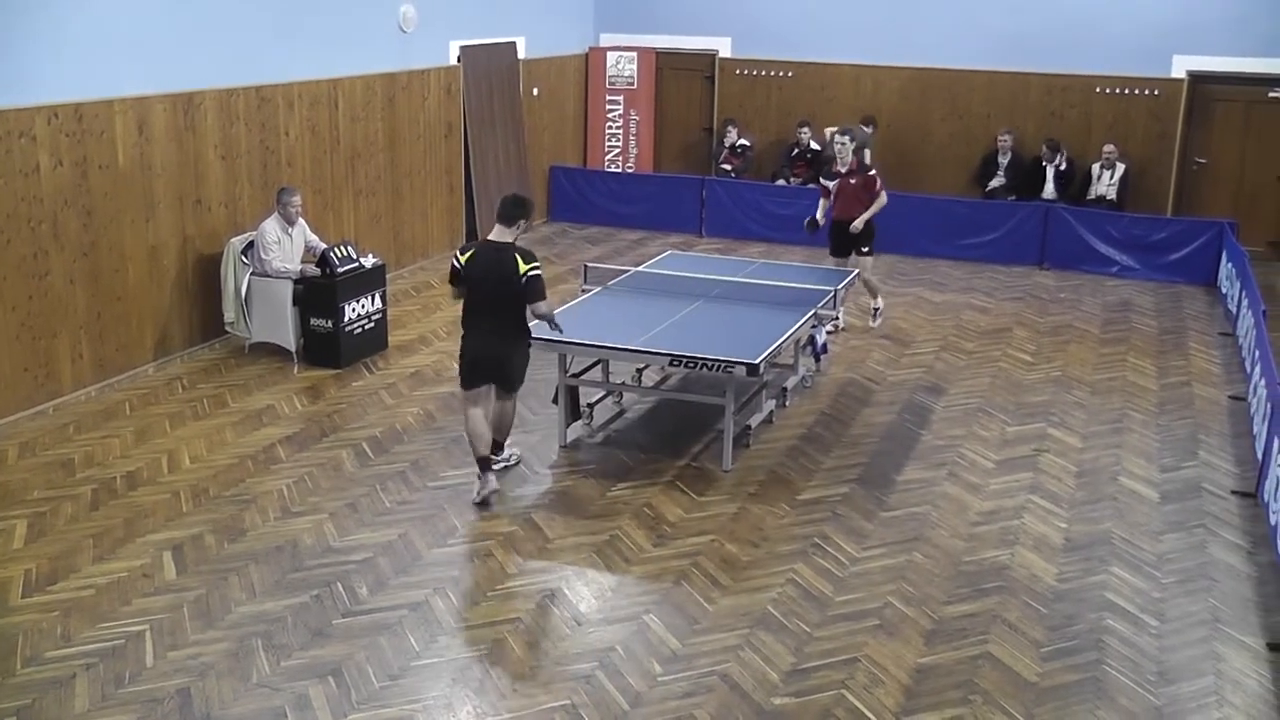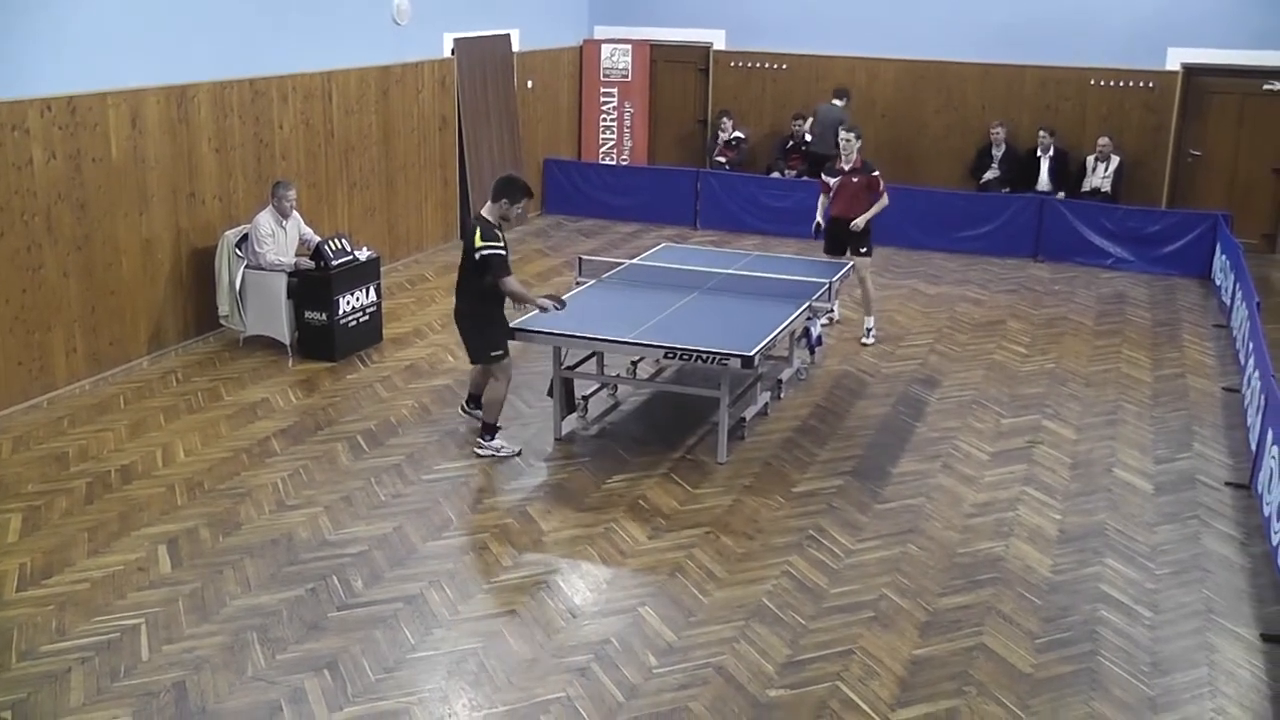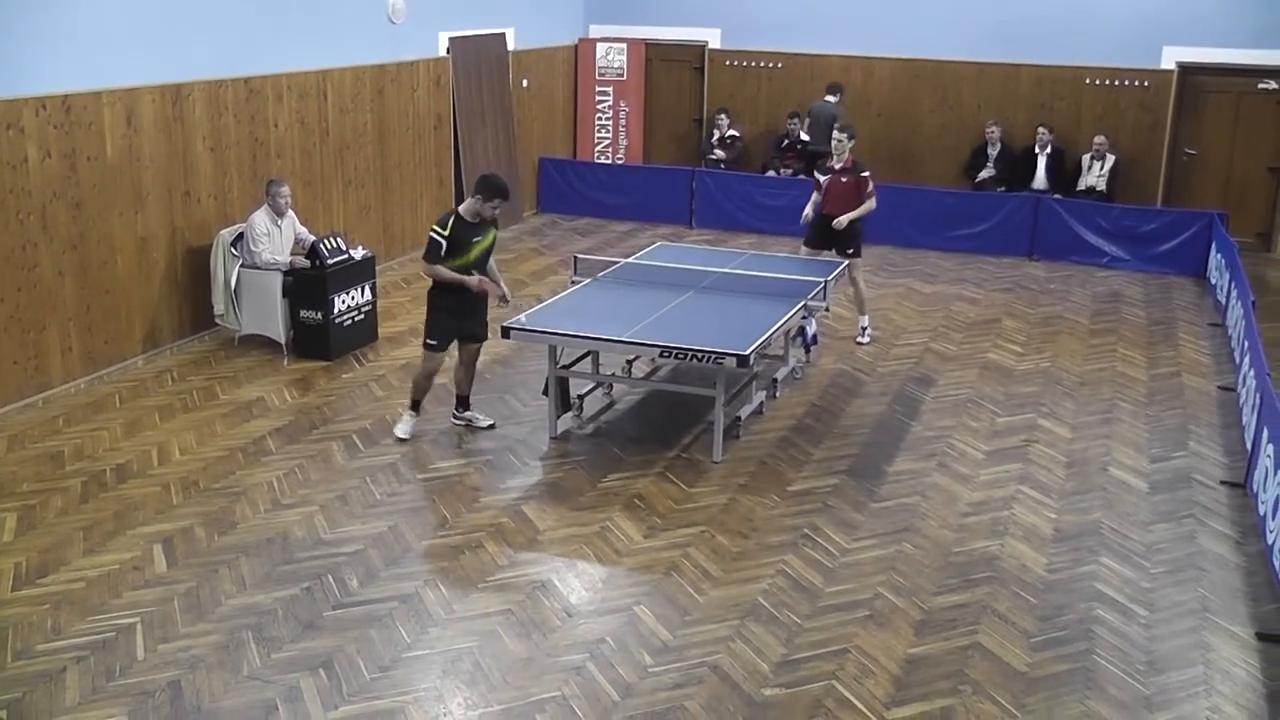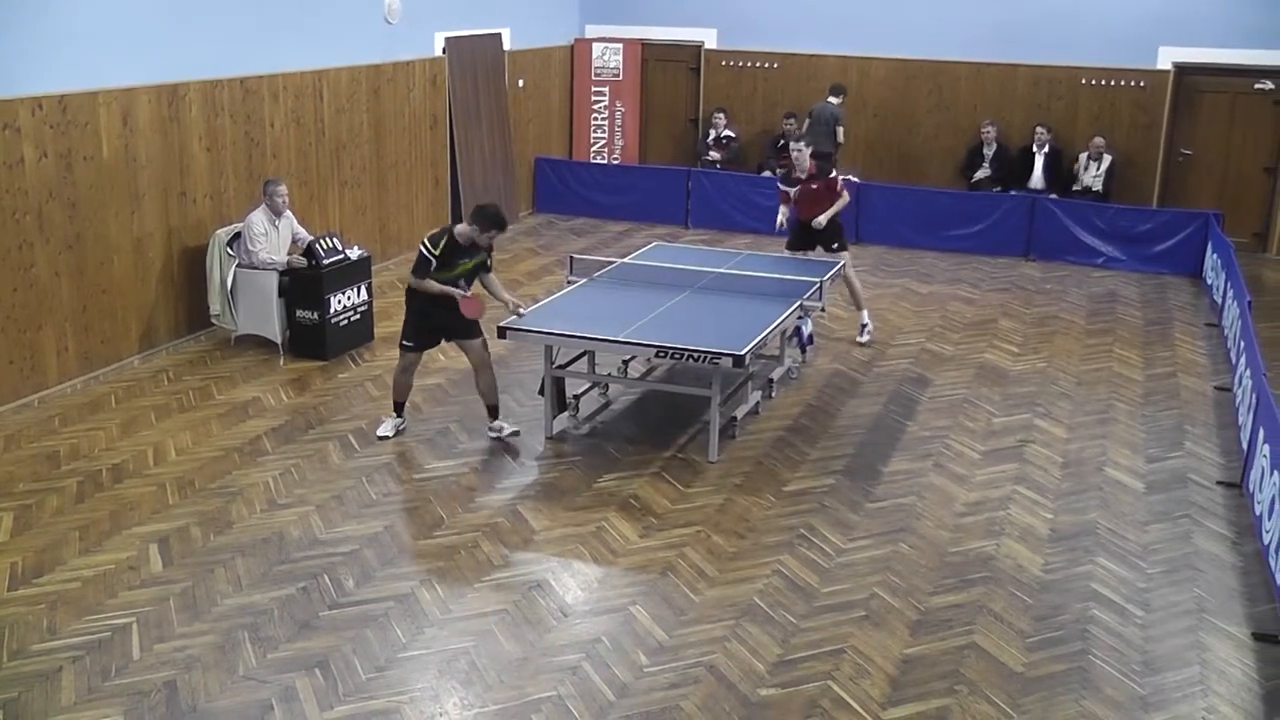
dt=0.4s
person 1, frame 1
left shoulder: (465, 255)
right shoulder: (525, 261)
left elbow: (458, 293)
right elbow: (541, 309)
right wrist: (552, 319)
left hip: (475, 343)
right hip: (512, 344)
left knee: (475, 407)
right knee: (505, 397)
left ankle: (485, 472)
right ankle: (497, 454)
person 1, frame 2
left shoulder: (480, 225)
right shoulder: (491, 236)
right elbow: (506, 282)
left wrist: (517, 294)
right wrist: (536, 301)
left hip: (470, 307)
right hip: (482, 313)
left knee: (487, 362)
right knee: (500, 374)
left ankle: (472, 404)
right ankle: (487, 439)
person 1, frame 3
left shoulder: (489, 223)
right shoulder: (445, 227)
right elbow: (430, 268)
left wrist: (499, 283)
right wrist: (467, 281)
left hip: (474, 302)
right hip: (445, 304)
left knee: (470, 358)
right knee: (431, 365)
left ankle: (462, 410)
right ankle: (412, 413)
person 1, frame 4
left shoulder: (483, 245)
right shoulder: (436, 243)
left elbow: (486, 274)
right elbow: (416, 281)
left wrist: (506, 299)
right wrist: (451, 291)
left hip: (459, 307)
right hip: (424, 308)
left knee: (482, 360)
right knee: (407, 364)
left ankle: (494, 420)
right ankle: (397, 416)
person 2, frame 1
left shoulder: (865, 171)
right shoulder: (828, 173)
left elbow: (882, 198)
left wrist: (863, 218)
right wrist: (820, 214)
left hip: (861, 227)
right hip: (838, 226)
left knee: (864, 275)
left ankle: (877, 302)
right ankle: (838, 316)
person 2, frame 2
left shoulder: (868, 170)
right shoulder: (830, 170)
left elbow: (884, 199)
left wrist: (865, 217)
right wrist: (819, 215)
left hip: (858, 227)
right hip: (834, 224)
left knee: (863, 276)
left ankle: (869, 326)
right ankle: (833, 309)
person 2, frame 3
left shoulder: (859, 171)
right shoulder: (822, 168)
left elbow: (871, 203)
left wrist: (848, 217)
right wrist: (810, 207)
left hip: (846, 227)
right hip: (822, 222)
left knee: (854, 276)
left ankle: (864, 326)
person 2, frame 4
left shoulder: (825, 172)
right shoulder: (786, 178)
left elbow: (845, 197)
right elbow: (785, 204)
left wrist: (826, 215)
right wrist: (782, 216)
left hip: (828, 225)
right hip: (802, 225)
left knee: (846, 273)
left ankle: (865, 322)
